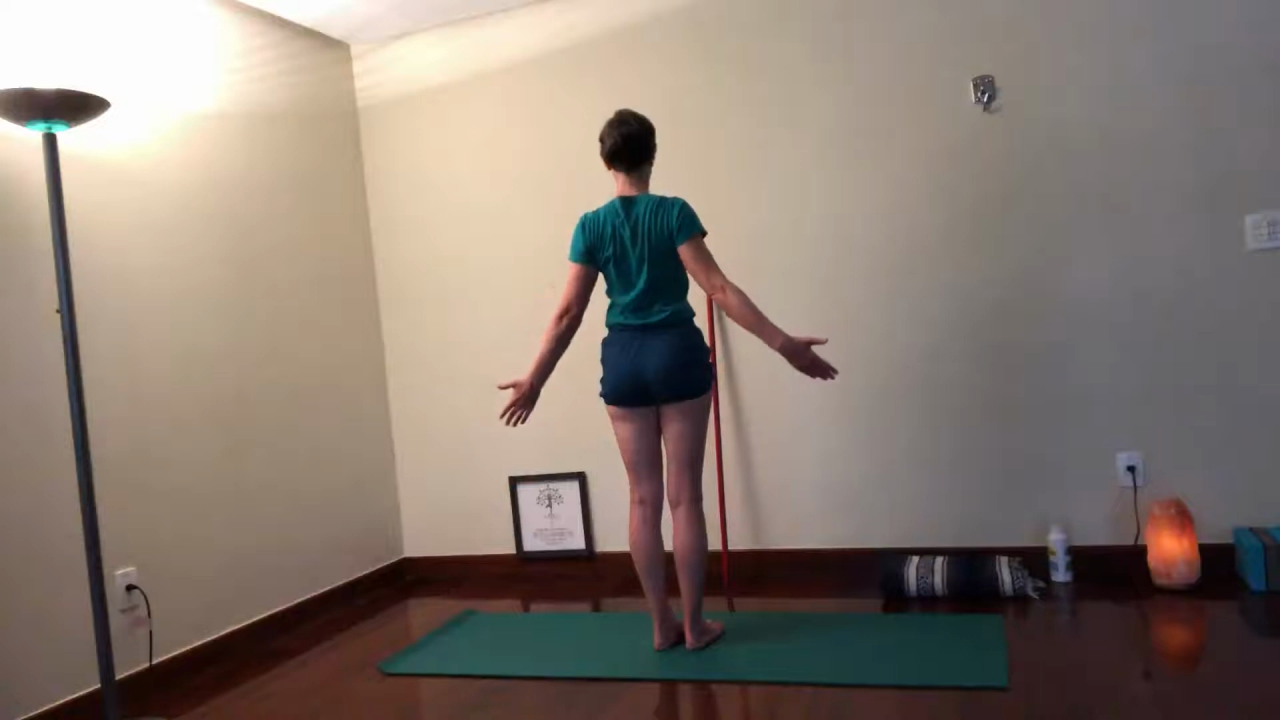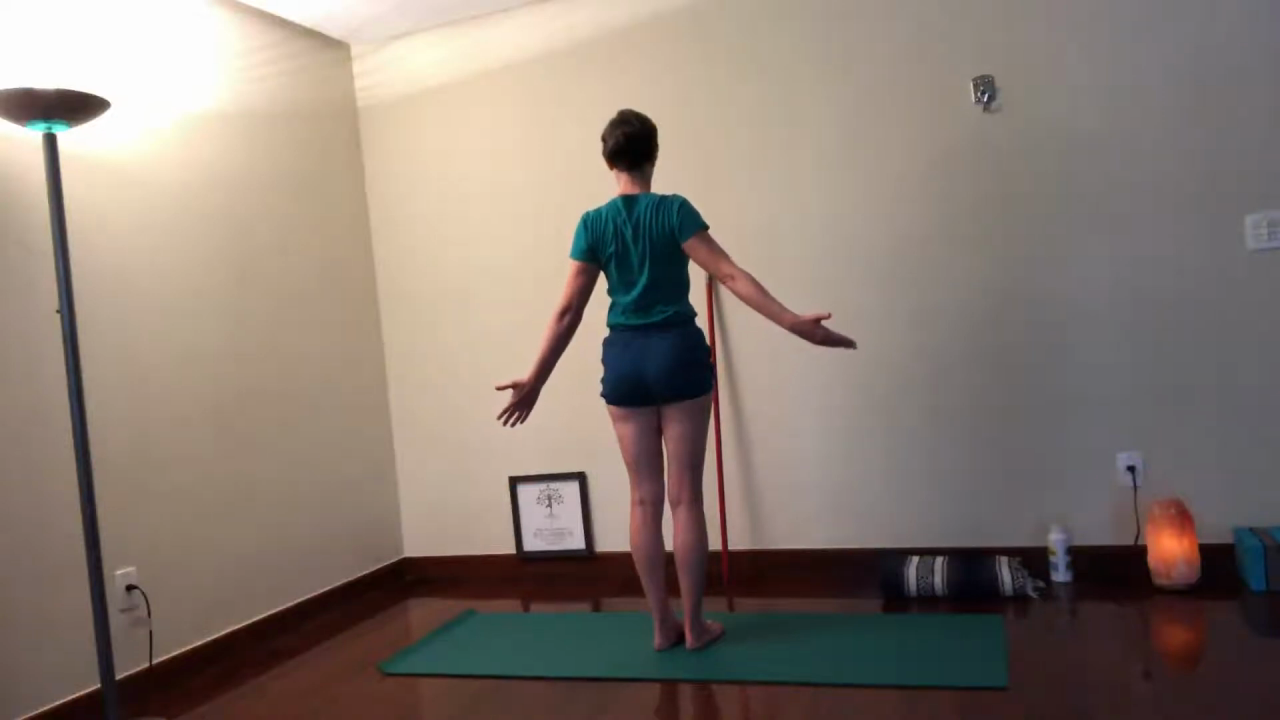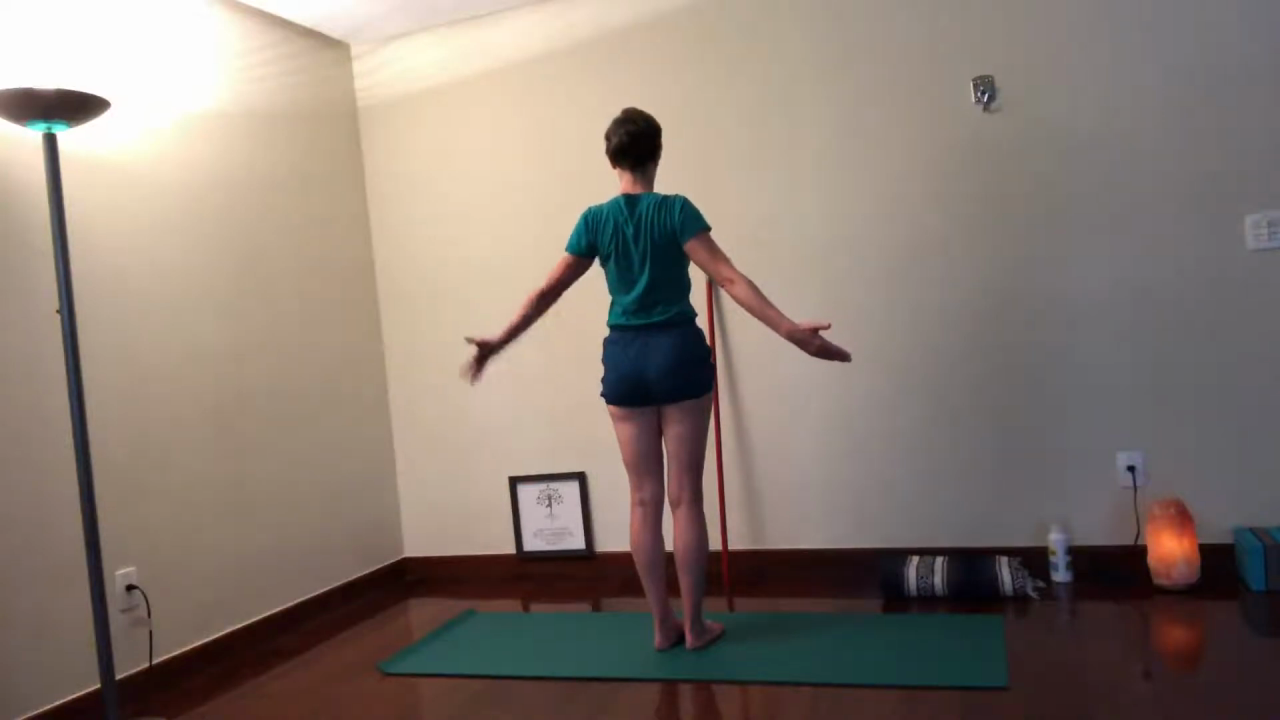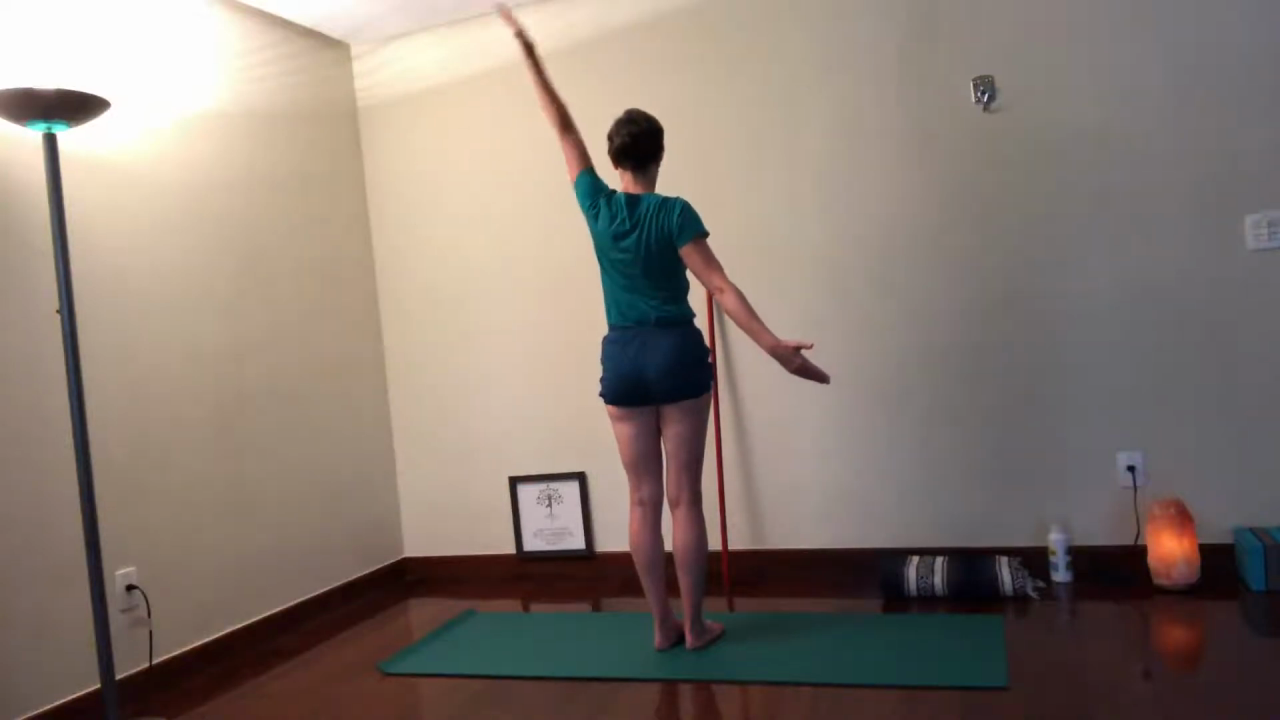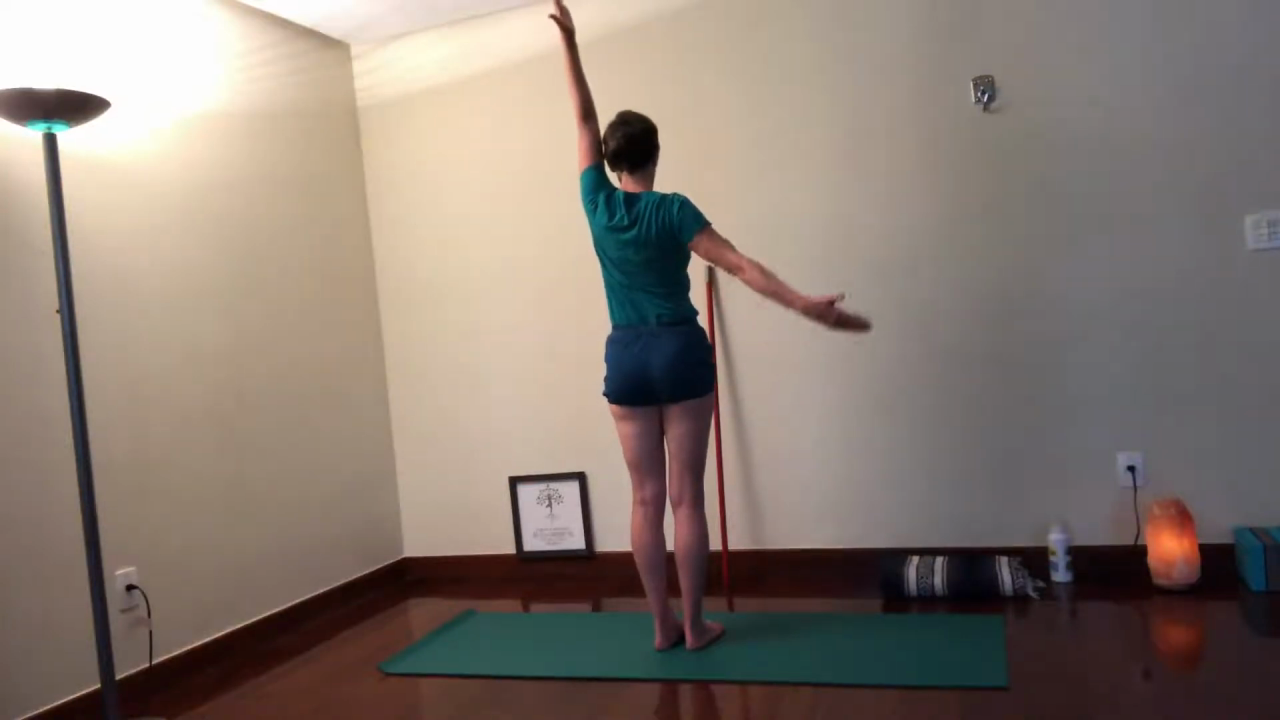
dt=1s
person 1, frame 1
left shoulder: (591, 225)
right shoulder: (673, 212)
left elbow: (569, 312)
right elbow: (718, 288)
left wrist: (534, 381)
right wrist: (783, 343)
left hip: (622, 360)
right hip: (676, 352)
left knee: (643, 498)
right knee: (685, 495)
left ankle: (662, 625)
right ankle: (694, 624)
person 1, frame 2
left shoulder: (592, 224)
right shoulder: (674, 210)
left elbow: (568, 311)
right elbow: (729, 274)
left wrist: (535, 381)
right wrist: (795, 322)
left hip: (623, 359)
right hip: (677, 351)
left knee: (644, 498)
right knee: (685, 495)
left ankle: (662, 624)
right ankle: (694, 624)
person 1, frame 3
left shoulder: (594, 221)
right shoulder: (676, 210)
left elbow: (549, 291)
right elbow: (728, 279)
left wrist: (499, 342)
right wrist: (791, 331)
left hip: (623, 358)
right hip: (678, 351)
left knee: (644, 498)
right knee: (685, 496)
left ankle: (663, 625)
right ankle: (695, 625)
person 1, frame 4
left shoulder: (597, 206)
right shoulder: (674, 214)
left elbow: (563, 130)
right elbow: (719, 288)
right wrist: (775, 347)
left hip: (621, 358)
right hip: (676, 354)
left knee: (643, 499)
right knee: (684, 498)
left ankle: (662, 625)
right ankle: (695, 625)
person 1, frame 5
left shoulder: (597, 204)
right shoulder: (672, 210)
left elbow: (584, 121)
right elbow: (739, 265)
right wrist: (807, 304)
left hip: (625, 358)
right hip: (679, 353)
left knee: (646, 498)
right knee: (686, 497)
left ankle: (663, 624)
right ankle: (695, 625)
